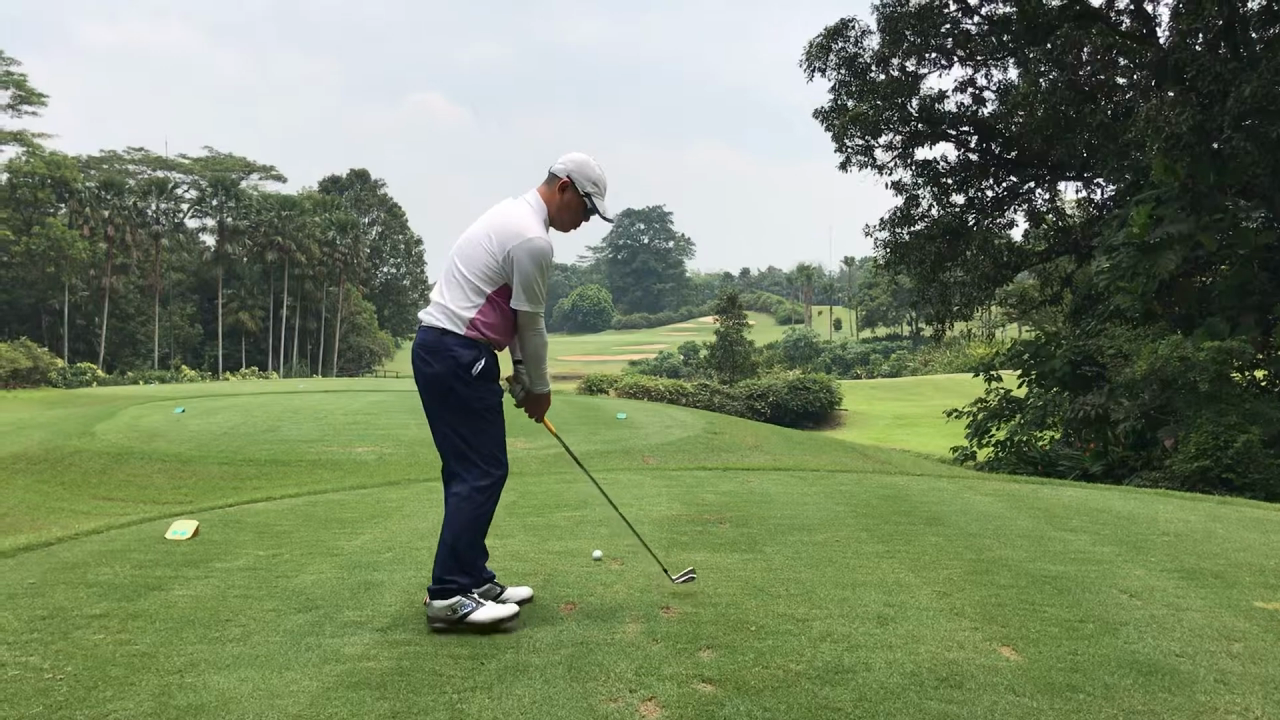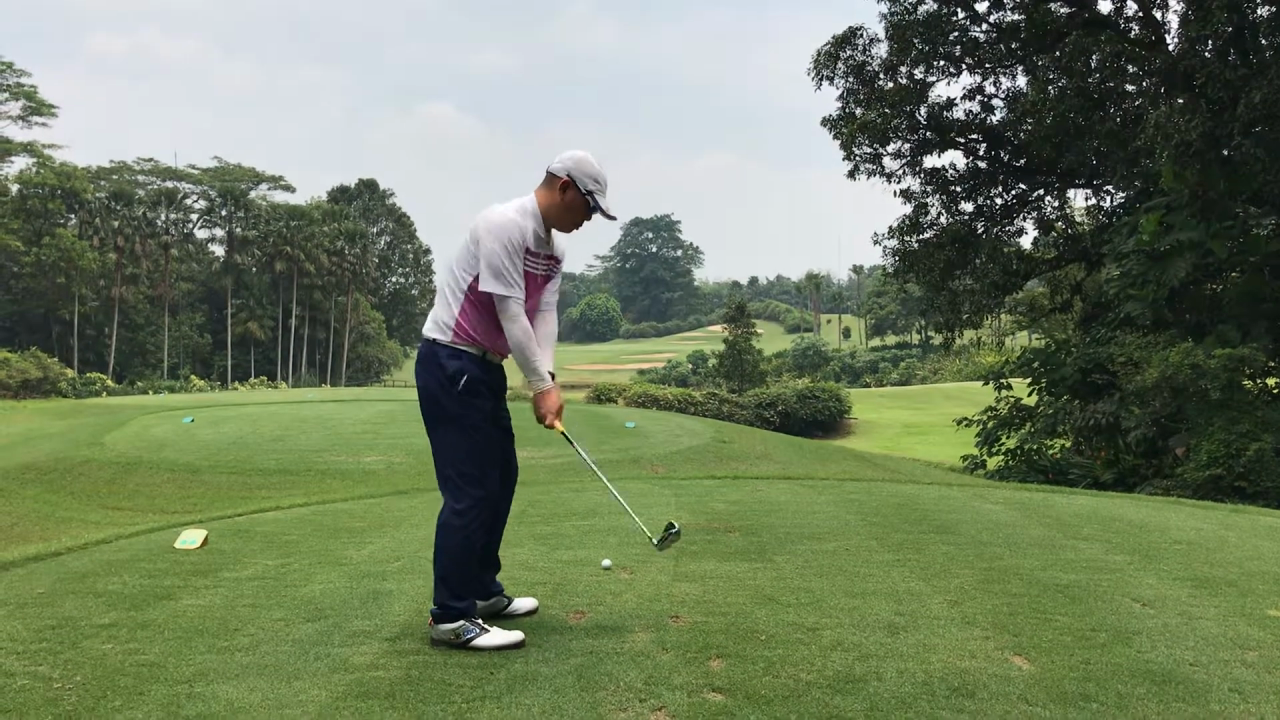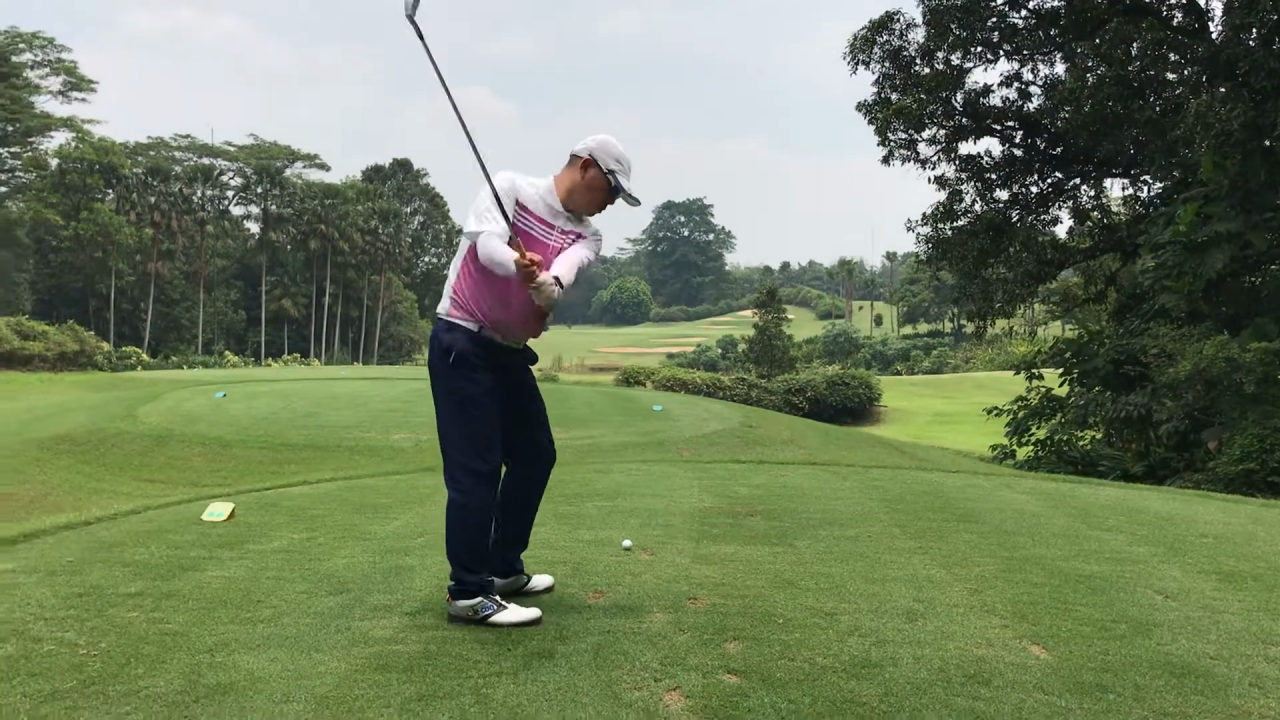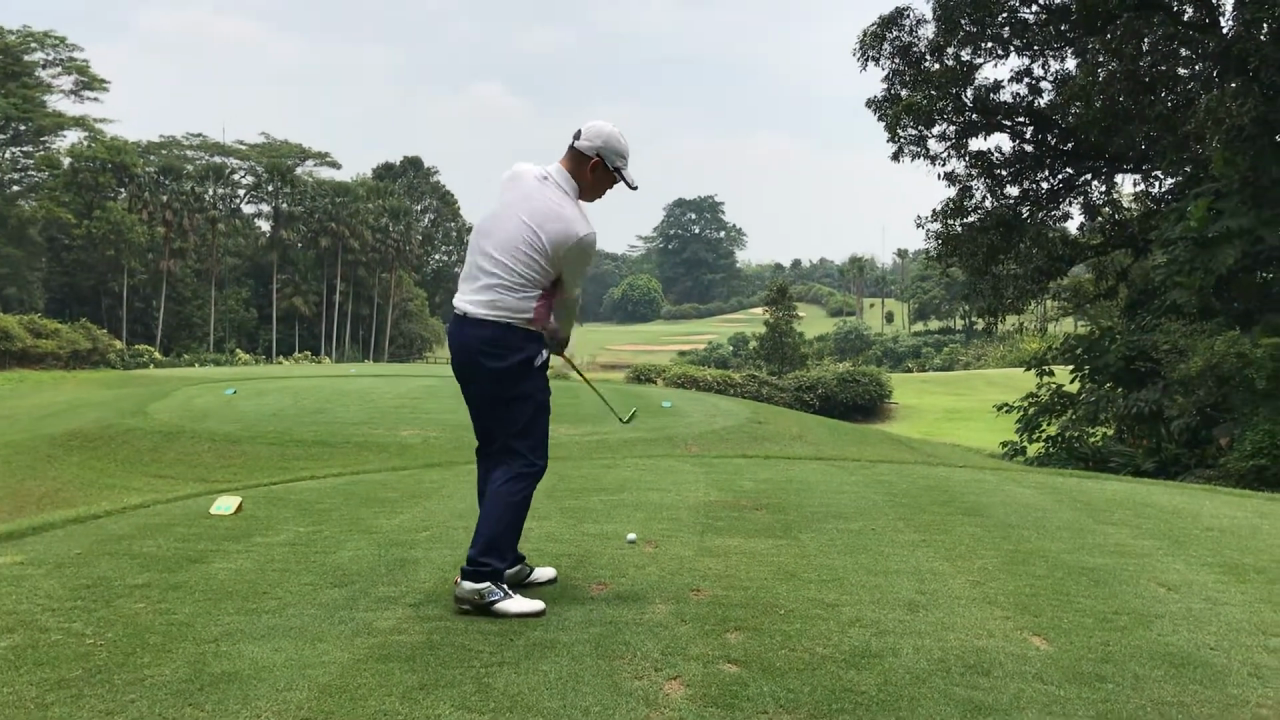
dt=1s
person 1, frame 1
left shoulder: (513, 213)
right shoulder: (532, 239)
right elbow: (531, 323)
left wrist: (522, 369)
right wrist: (540, 387)
left hip: (441, 348)
right hip: (458, 355)
left knee: (469, 471)
right knee: (482, 472)
left ankle: (472, 578)
right ankle: (449, 592)
person 1, frame 2
left shoulder: (553, 251)
right shoulder: (502, 223)
left elbow: (544, 316)
right elbow: (510, 312)
left wrist: (549, 380)
right wrist: (540, 384)
left hip: (483, 368)
right hip: (452, 365)
left knee: (499, 479)
right knee: (470, 489)
left ankle: (481, 591)
right ankle: (451, 616)
person 1, frame 3
left shoulder: (586, 236)
right shoulder: (511, 187)
left elbow: (567, 273)
right elbow: (485, 244)
left wrist: (547, 279)
right wrist: (516, 266)
left hip: (510, 353)
right hip: (462, 344)
left knee: (534, 457)
right knee: (475, 468)
left ankle: (502, 570)
right ankle: (468, 593)
person 1, frame 4
left shoulder: (518, 176)
right shoulder: (577, 232)
right elbow: (567, 302)
left wrist: (546, 329)
right wrist: (560, 336)
left hip: (468, 329)
right hip: (508, 343)
left knee: (500, 451)
right knee: (523, 458)
left ankle: (503, 560)
right ankle: (479, 578)
